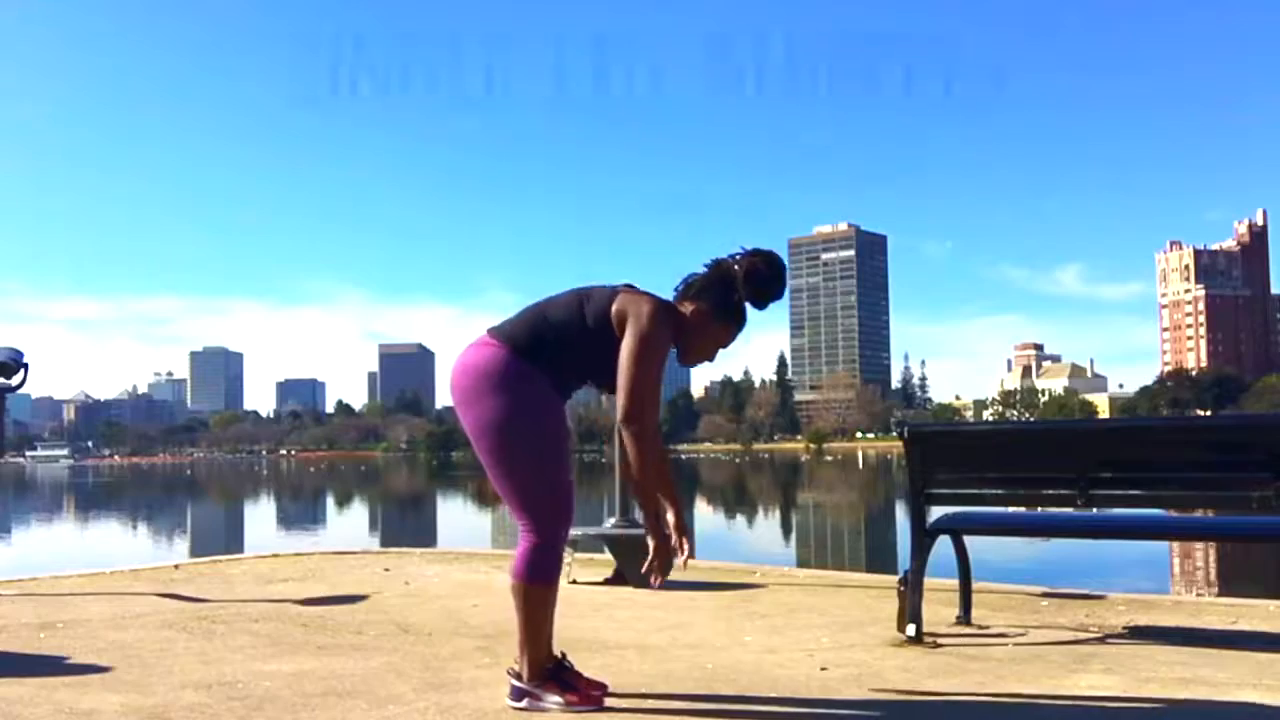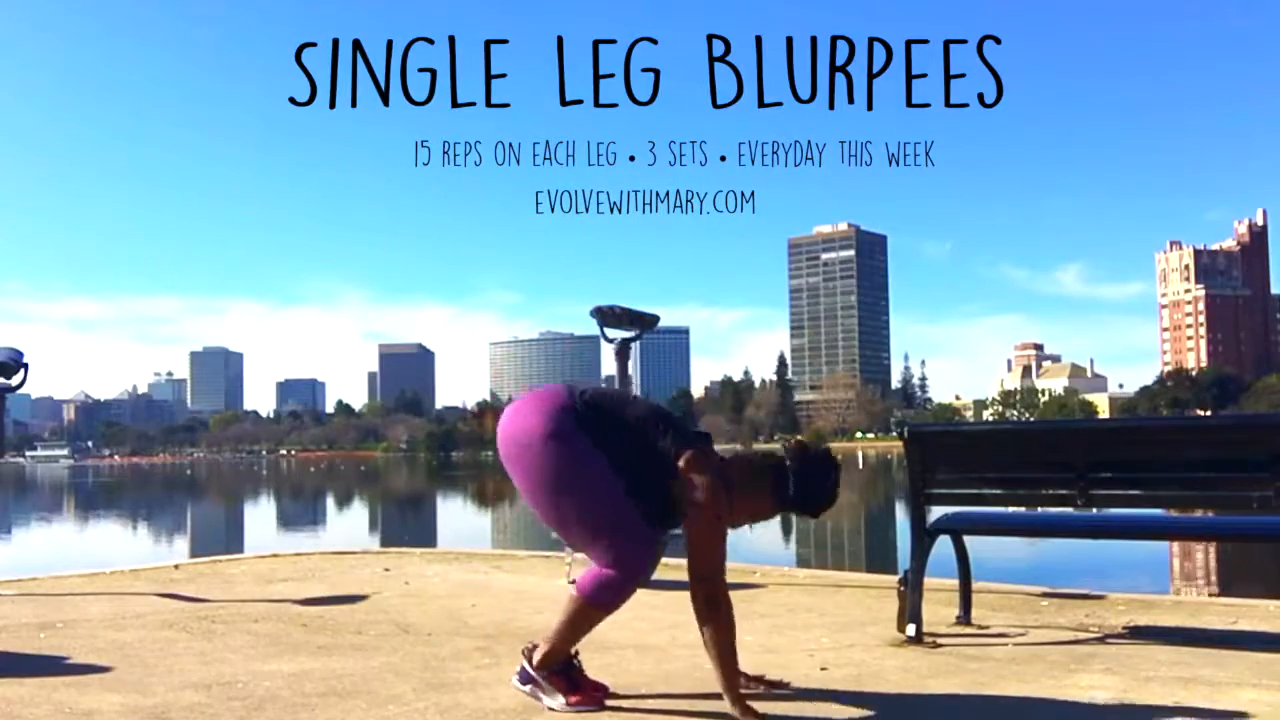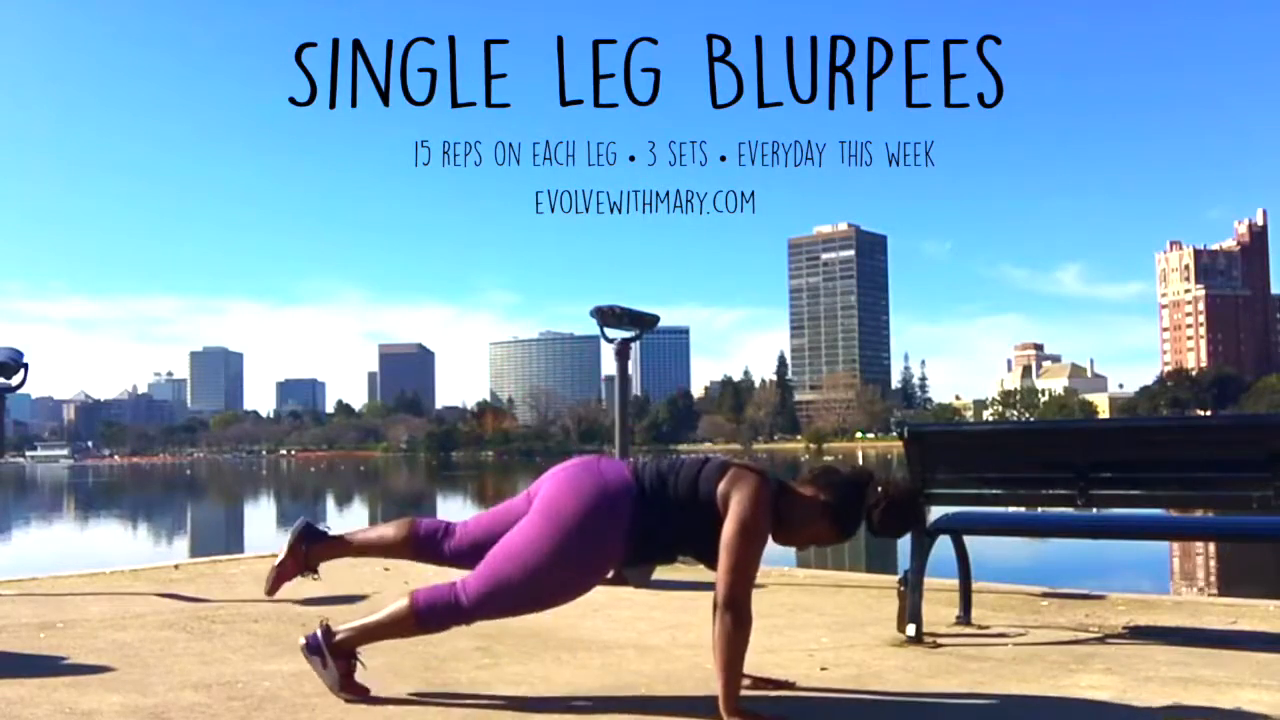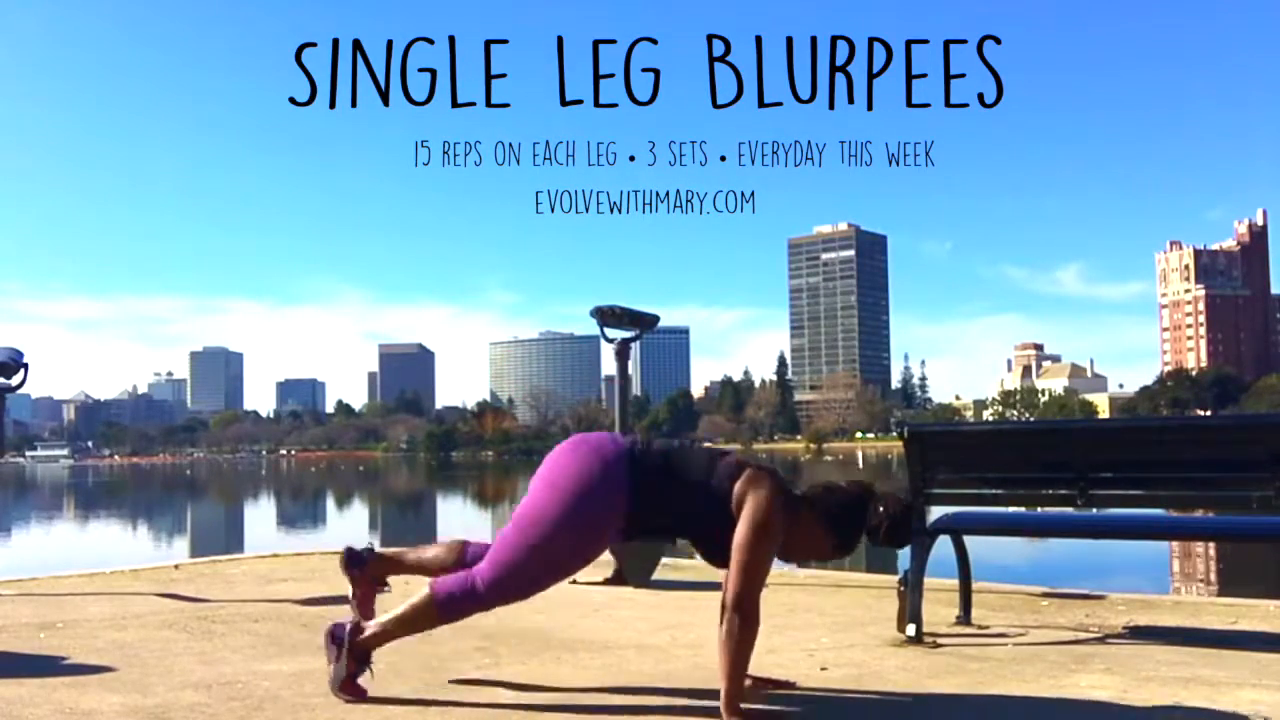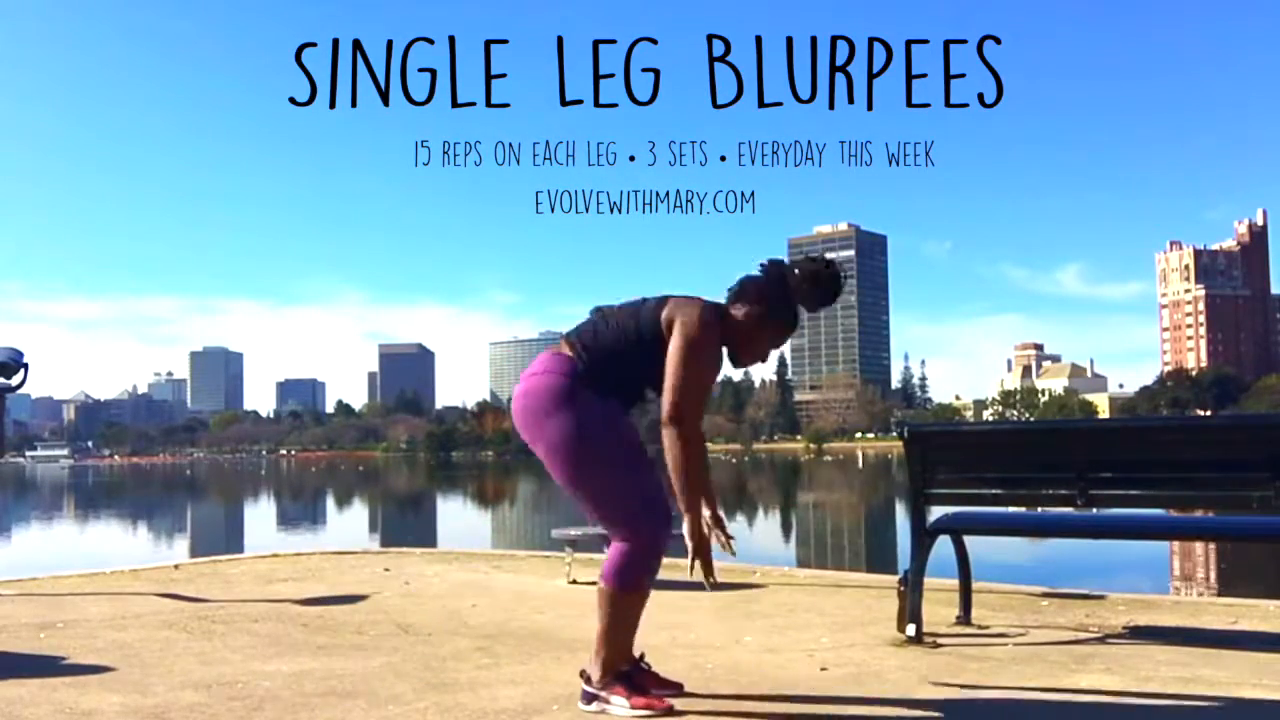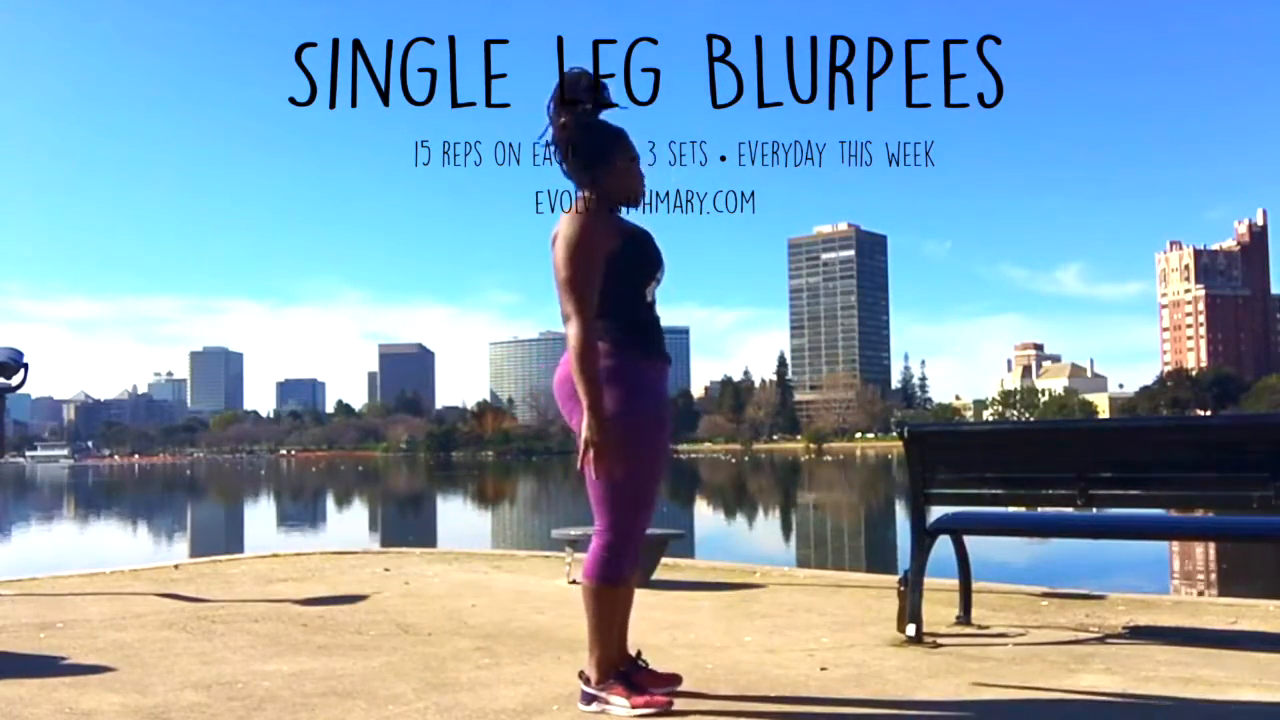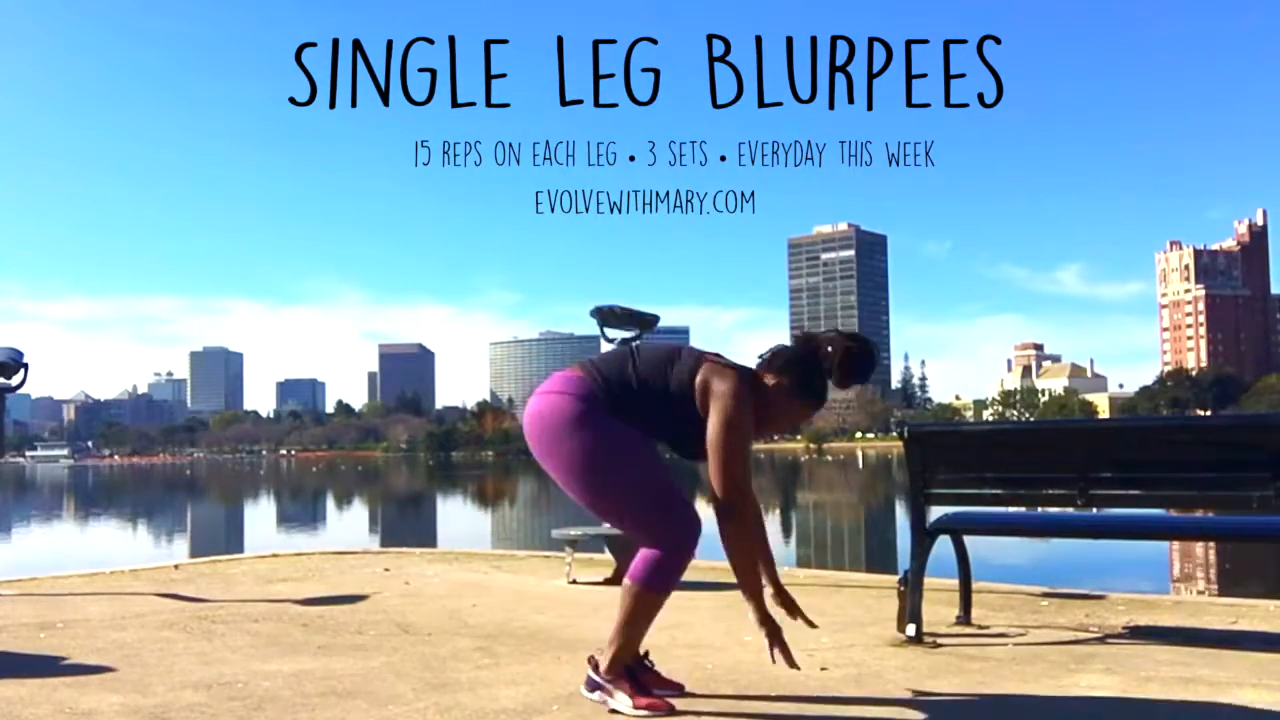
dt=0.7s
person 1, frame 1
left shoulder: (653, 333)
right shoulder: (651, 319)
left elbow: (644, 430)
right elbow: (630, 421)
left wrist: (666, 511)
right wrist: (658, 524)
left hip: (527, 386)
right hip: (497, 377)
left knee: (553, 524)
right knee: (545, 527)
left ankle: (544, 663)
right ankle: (529, 678)
person 1, frame 2
left shoulder: (699, 491)
right shoulder: (705, 486)
left elbow: (710, 590)
right elbow: (708, 595)
left wrist: (731, 673)
left hip: (554, 426)
right hip: (538, 425)
left knee: (618, 555)
right knee: (626, 561)
left ankle: (553, 658)
right ankle: (542, 664)
person 1, frame 3
left shoulder: (754, 494)
right shoulder: (757, 502)
left elbow: (726, 596)
right elbow: (732, 606)
left hip: (580, 487)
right hip: (589, 521)
left knee: (452, 544)
right knee: (470, 595)
left ankle: (318, 543)
right ankle: (335, 641)
person 1, frame 4
left shoulder: (759, 507)
right shoulder: (769, 505)
left elbow: (735, 602)
right elbow: (737, 607)
left hip: (598, 472)
right hip: (596, 482)
left knee: (493, 560)
right knee: (493, 579)
left ankle: (372, 562)
right ankle: (360, 635)
person 1, frame 5
left shoulder: (704, 337)
right shoulder: (700, 324)
left elbow: (687, 431)
right elbow: (674, 421)
left wrist: (706, 506)
right wrist: (693, 517)
left hip: (573, 397)
right hip: (556, 395)
left knee: (646, 523)
right knee: (643, 529)
left ankle: (619, 665)
right ankle: (604, 680)
person 1, frame 6
left shoulder: (607, 225)
right shoulder: (584, 224)
right elbow: (580, 325)
right wrist: (595, 413)
left hip: (635, 380)
right hip: (611, 381)
left knee: (627, 529)
right knee: (617, 529)
left ankle: (617, 662)
person 1, frame 7
left shoulder: (737, 392)
right shoulder: (735, 394)
left elbow: (740, 506)
right elbow: (731, 510)
left wrist: (772, 585)
right wrist: (760, 612)
left hip: (589, 417)
right hip: (569, 414)
left knee: (672, 533)
right knee: (676, 534)
left ankle: (624, 659)
right ankle: (610, 670)
